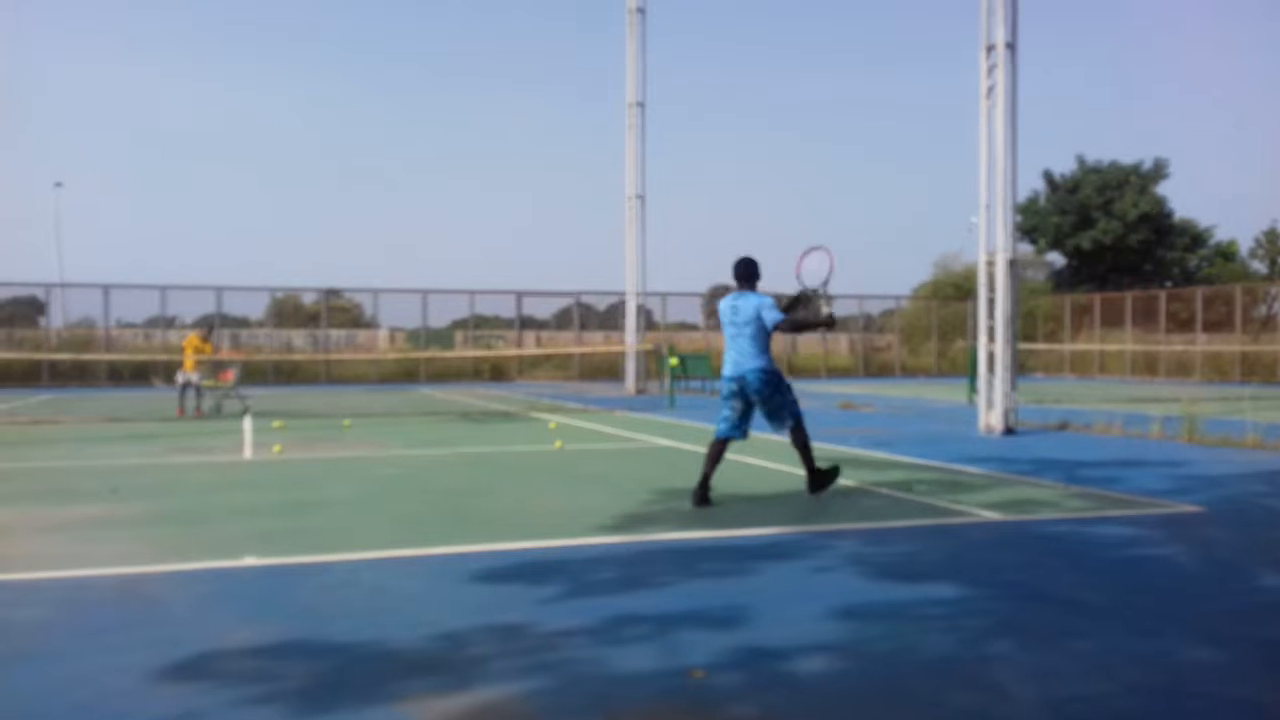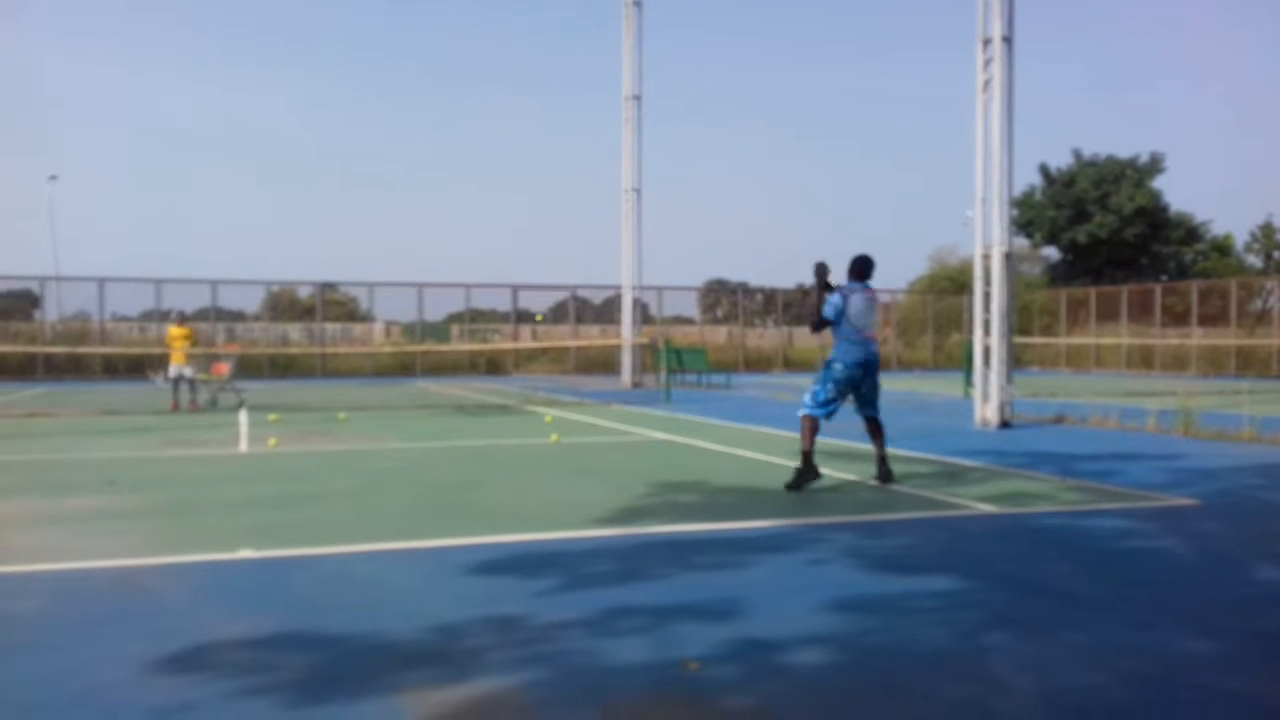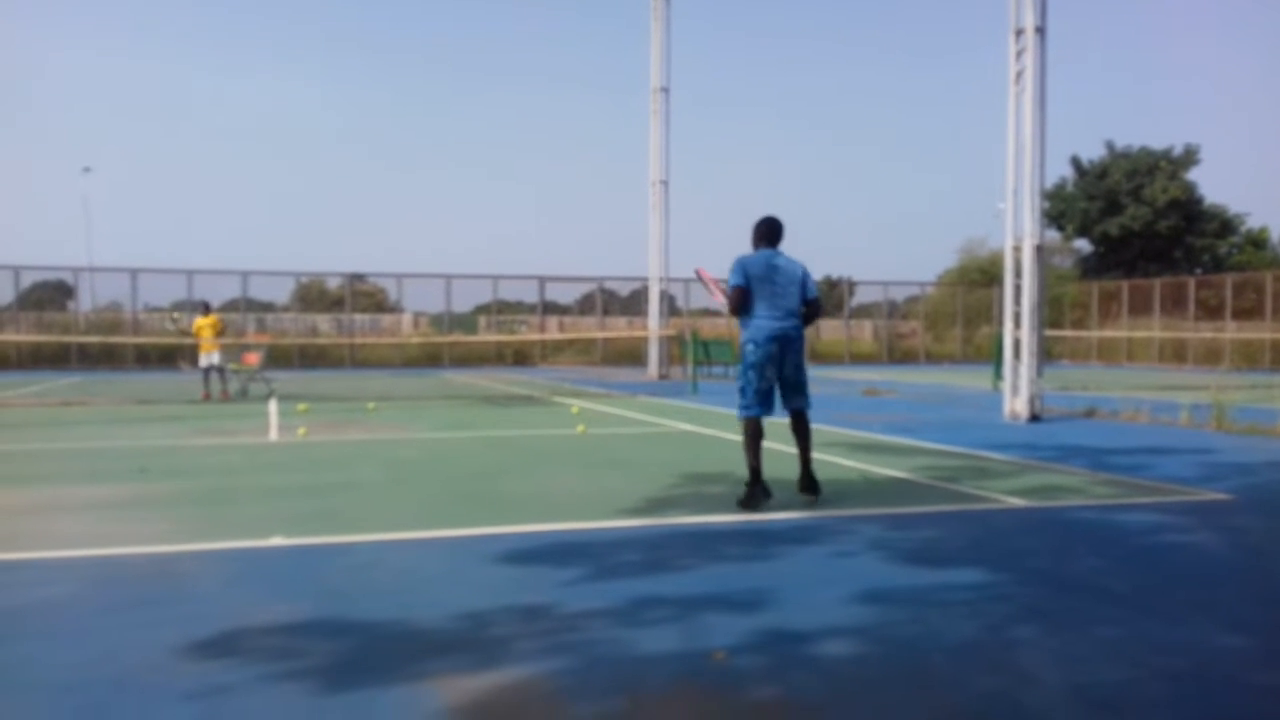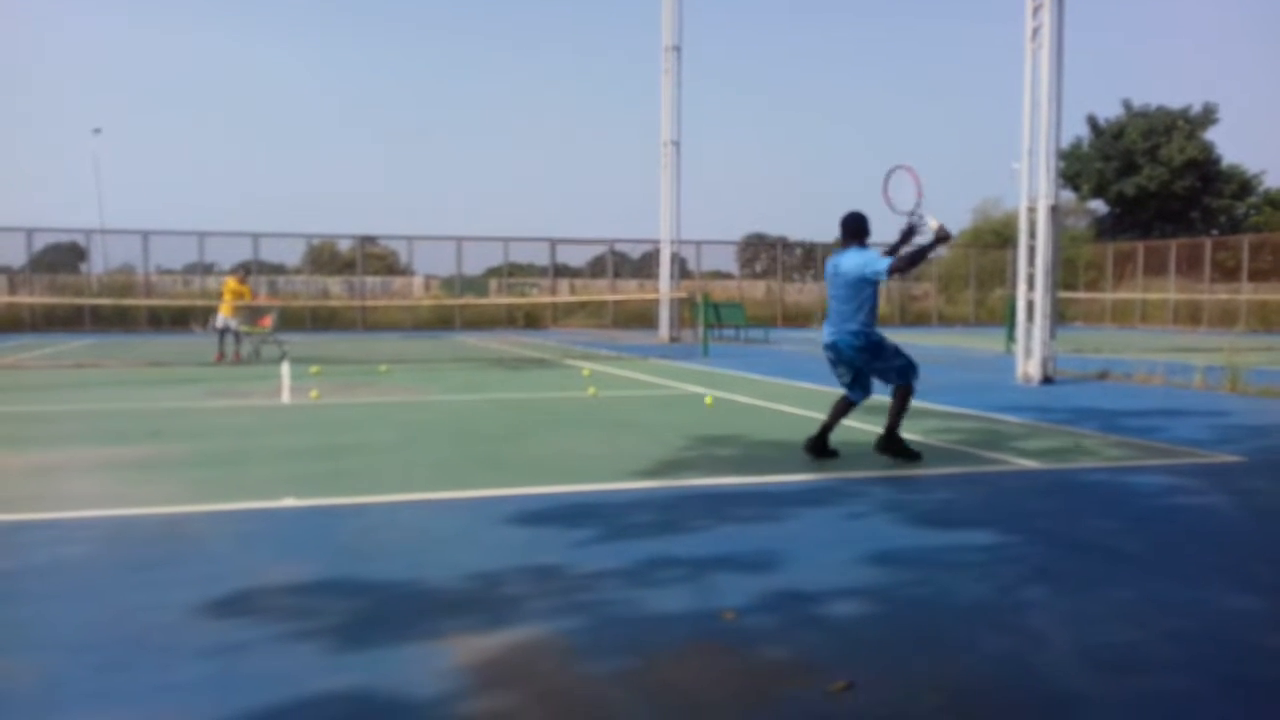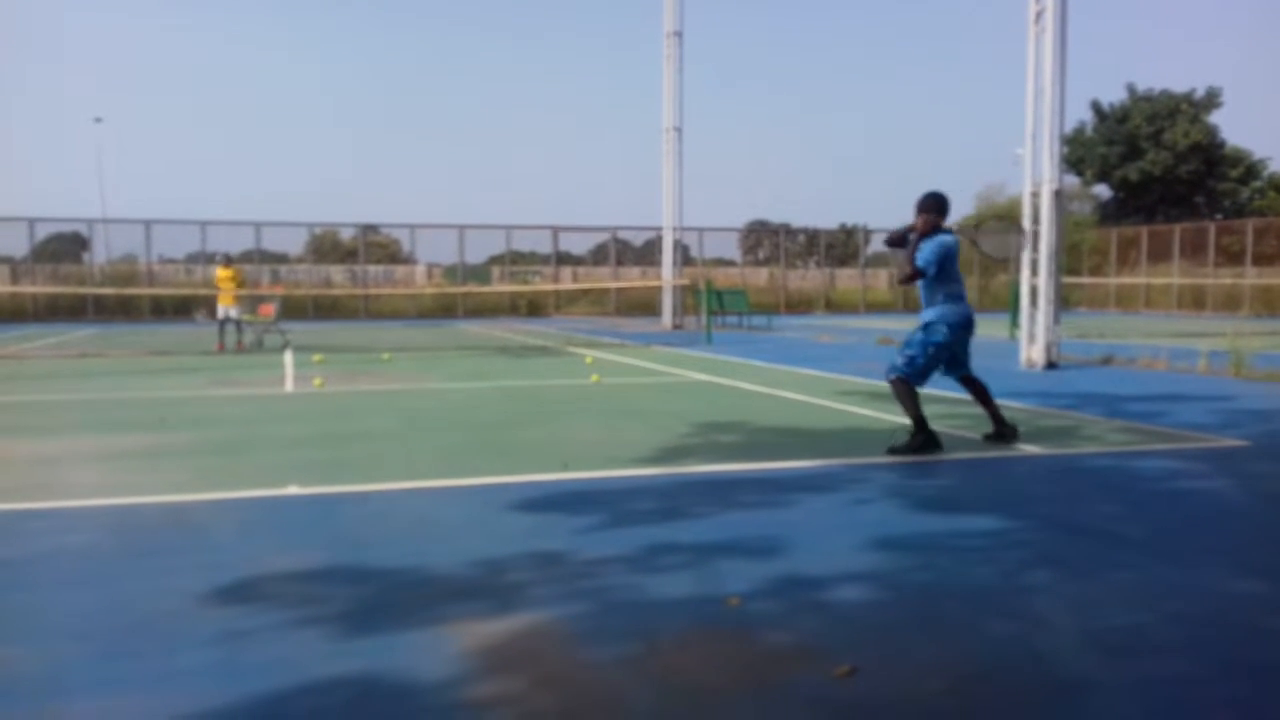
dt=1s
person 1, frame 1
left shoulder: (724, 305)
right shoulder: (763, 301)
right elbow: (785, 325)
left wrist: (792, 305)
right wrist: (821, 322)
left hip: (731, 375)
right hip: (760, 373)
left knee: (724, 434)
right knee: (794, 421)
left ankle: (703, 485)
right ankle: (813, 475)
person 1, frame 2
left shoulder: (840, 296)
right shoulder: (869, 296)
left elbow: (815, 326)
left wrist: (819, 296)
right wrist: (824, 286)
left hip: (844, 363)
right hip: (869, 361)
left knee: (810, 410)
right knee: (870, 413)
left ankle: (808, 466)
right ankle: (883, 466)
person 1, frame 3
left shoulder: (743, 263)
right shoulder: (798, 268)
left elbow: (736, 304)
right elbow: (815, 309)
left wrist: (735, 308)
left hip: (758, 341)
right hip: (791, 339)
left knee: (751, 414)
right knee: (797, 409)
left ankle: (756, 483)
right ankle: (807, 475)
person 1, frame 4
left shoulder: (833, 262)
right shoulder: (867, 259)
right elbow: (899, 266)
left wrist: (900, 242)
right wrist: (935, 242)
left hip: (833, 341)
right hip: (859, 339)
left knee: (856, 392)
right knee: (906, 375)
left ankle: (820, 439)
right ankle: (890, 437)
person 1, frame 5
left shoulder: (939, 243)
right shoulder: (933, 236)
left elbow: (905, 277)
right elbow: (891, 241)
left wrist: (915, 239)
right wrist: (911, 230)
left hip: (941, 323)
right hip: (958, 318)
left knee: (898, 376)
right knee: (964, 376)
left ankle: (923, 433)
right ankle: (1002, 426)
